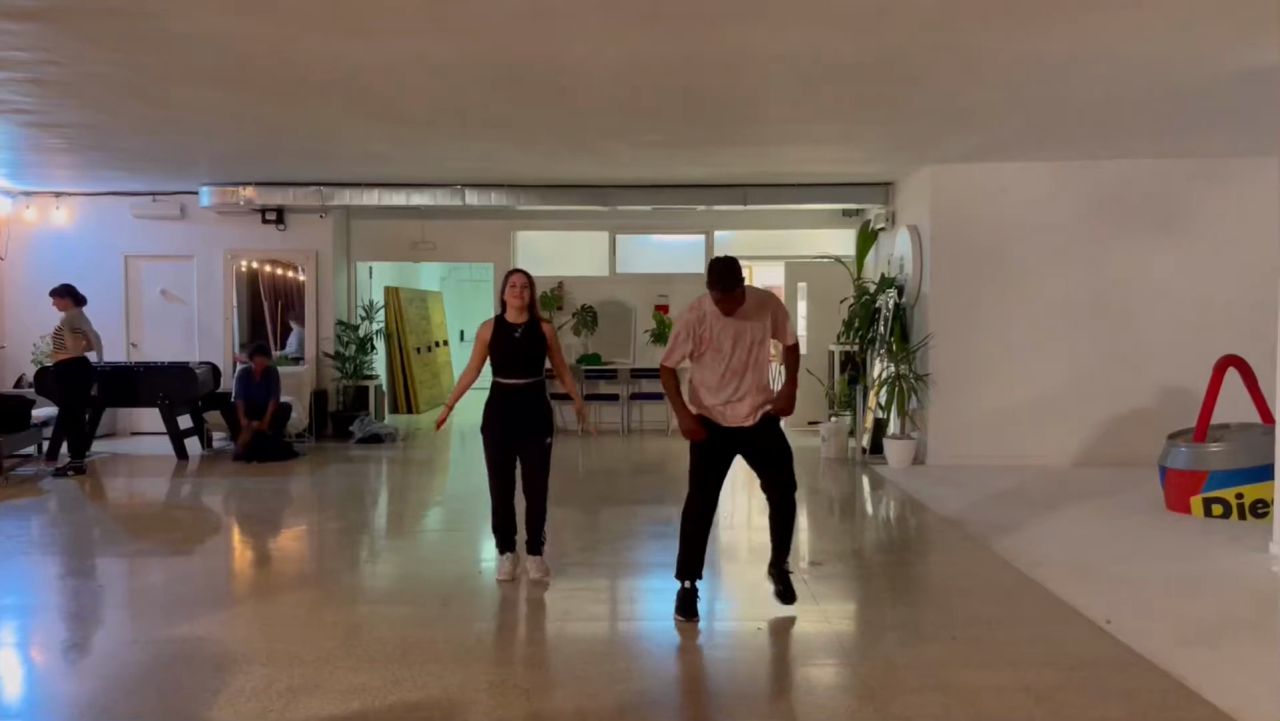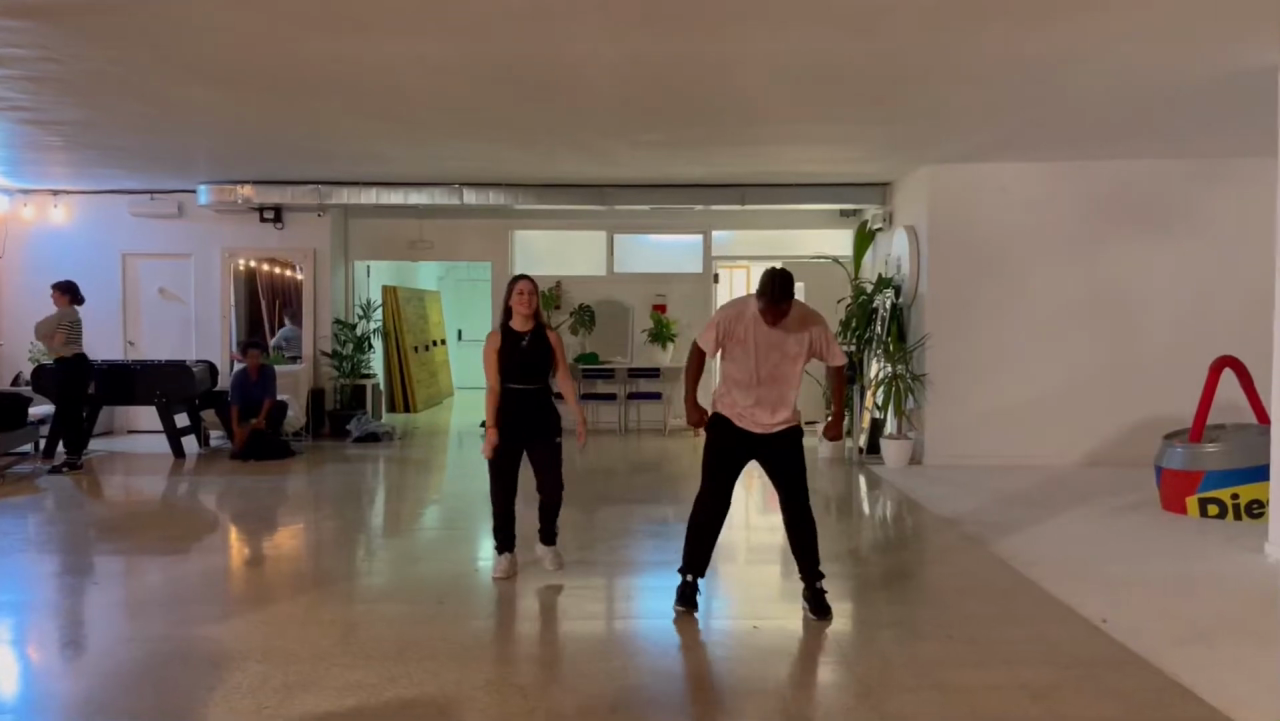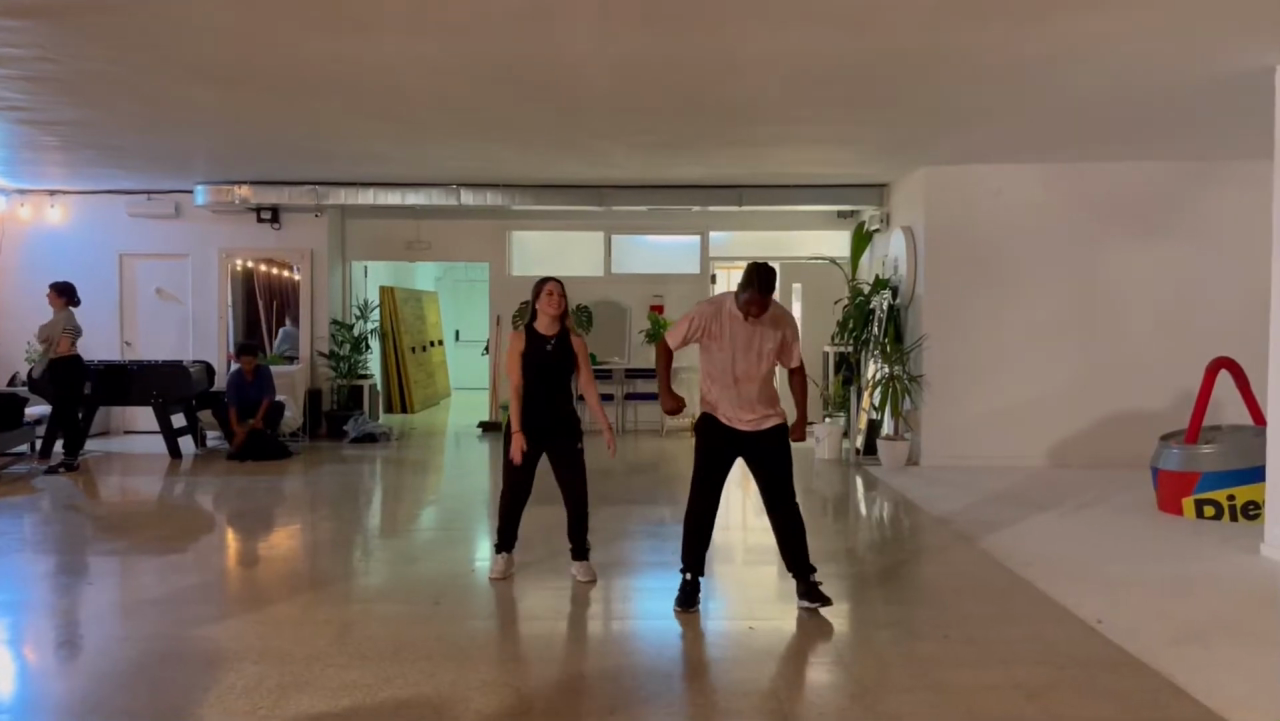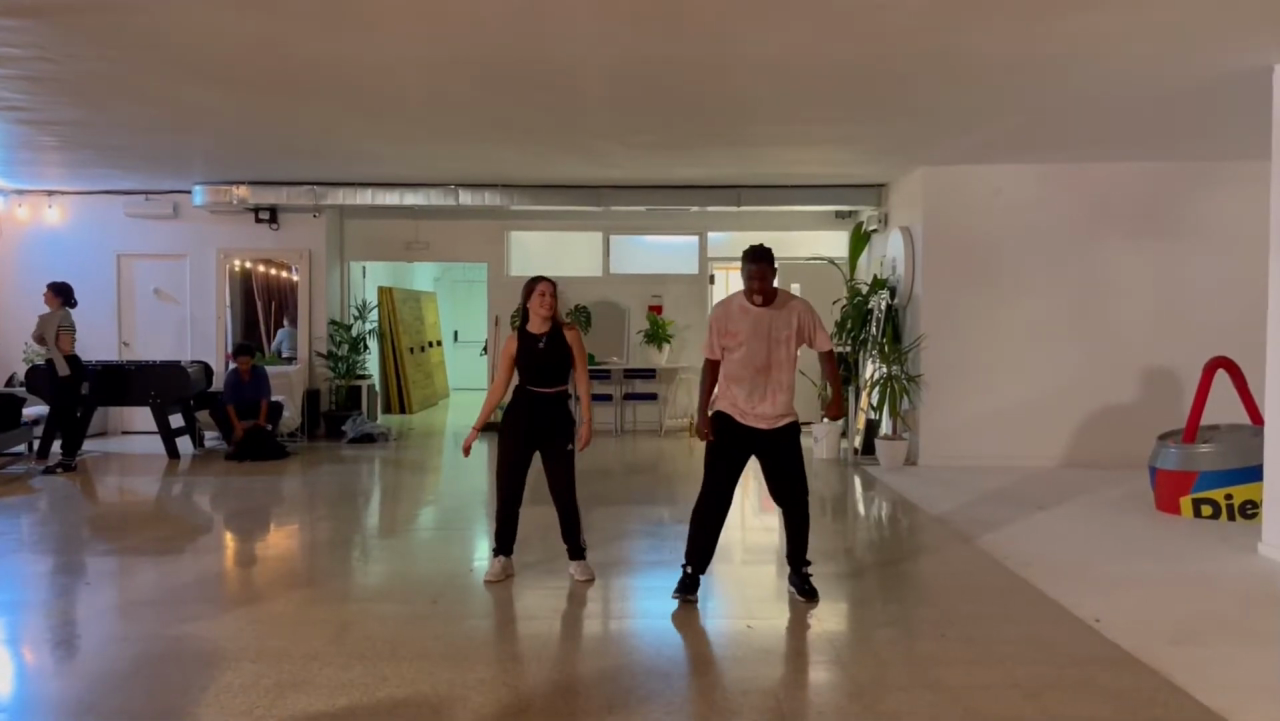
dt=0.4s
person 1, frame 1
left shoulder: (767, 305)
right shoulder: (693, 317)
left elbow: (790, 344)
right elbow: (668, 367)
left wrist: (789, 388)
right wrist: (682, 413)
left hip: (759, 417)
right hip: (709, 421)
left knee: (783, 492)
right knee: (700, 504)
left ankle: (779, 566)
right ankle: (687, 585)
person 1, frame 2
left shoulder: (812, 324)
right shoulder: (733, 313)
left elbow: (836, 366)
right elbow: (699, 351)
left wrist: (838, 416)
right wrist: (690, 401)
left hip: (782, 428)
right hip: (729, 422)
left knee: (797, 506)
right knee: (710, 502)
left ankle: (813, 586)
right ankle: (689, 579)
person 1, frame 3
left shoulder: (783, 321)
right shoulder: (709, 312)
left elbow: (795, 368)
right elbow: (665, 345)
left wrist: (801, 418)
right wrist: (666, 390)
left hip: (767, 425)
right hip: (717, 422)
left knee: (783, 503)
right knee: (702, 501)
left ankle: (804, 581)
right ankle: (690, 579)
person 1, frame 4
left shoulder: (798, 310)
right shoulder: (723, 311)
left elbow: (825, 351)
right elbow: (712, 363)
left wrist: (836, 395)
right wrist: (702, 413)
left hip: (780, 423)
right hip: (730, 419)
left knee: (794, 500)
right knee: (713, 497)
left ankle: (798, 571)
right ankle: (691, 574)
person 2, frame 1
left shoulder: (544, 329)
right shoulder: (490, 329)
left elbow: (561, 368)
right elbow: (472, 370)
left wrist: (577, 401)
right wrist: (449, 406)
left hip: (535, 410)
right hip: (499, 410)
left knee: (536, 486)
right knee: (501, 487)
left ankle: (535, 553)
right ankle: (507, 552)
person 2, frame 2
left shoulder: (550, 336)
right shoulder: (496, 338)
left elbow: (563, 378)
right elbow: (492, 385)
left wrist: (579, 418)
right wrist: (491, 427)
left hip: (542, 414)
right hip: (506, 414)
left knee: (552, 486)
right knee: (502, 489)
left ankle: (547, 542)
right ankle: (505, 552)
person 2, frame 3
left shoulder: (574, 340)
right shoulder: (520, 338)
left elbow: (587, 385)
right elbow: (515, 387)
left wrist: (605, 425)
right wrist: (515, 432)
left hip: (563, 420)
right hip: (527, 419)
left knee: (576, 492)
right knee: (514, 491)
left ankle: (580, 558)
right ankle: (503, 553)
person 2, frame 4
left shoulder: (569, 334)
right shoulder: (514, 340)
left elbow: (581, 379)
right elbow: (499, 386)
left wrist: (585, 420)
right wrist: (477, 428)
left hip: (557, 416)
right hip: (520, 415)
left knee: (564, 492)
right knee: (508, 490)
left ankle: (577, 557)
right ankle: (502, 557)
person 3, frame 1
left shoulder: (74, 319)
right shoulder: (75, 317)
left elbow: (75, 348)
right elbow: (92, 343)
left wrist: (67, 330)
left hip: (72, 370)
right hip: (71, 370)
left knee: (70, 416)
right knee: (72, 416)
left ankle: (77, 463)
right ankle: (77, 460)
person 3, frame 2
left shoulder: (65, 315)
right shoulder: (69, 314)
left elbow: (56, 344)
left wrist: (44, 338)
right wrist: (48, 338)
left hip: (71, 367)
right hip: (74, 366)
left knee: (67, 412)
right knee: (72, 412)
left ankle: (73, 459)
right ankle: (74, 457)
person 3, frame 3
left shoulder: (66, 317)
right shoulder: (60, 316)
left elbow: (63, 349)
left wrist: (46, 344)
right wrist: (45, 341)
left hip: (68, 368)
right hip: (61, 368)
left knee: (66, 413)
right knee: (62, 413)
left ankle: (70, 460)
right ankle: (70, 457)
person 3, frame 4
left shoulder: (62, 316)
right shoulder: (54, 316)
left elbow: (64, 346)
left wrist: (44, 339)
right wrist: (40, 338)
left hip: (67, 368)
right hip: (60, 368)
left knee: (65, 413)
right knee: (62, 413)
left ankle: (68, 460)
right ankle: (68, 458)
